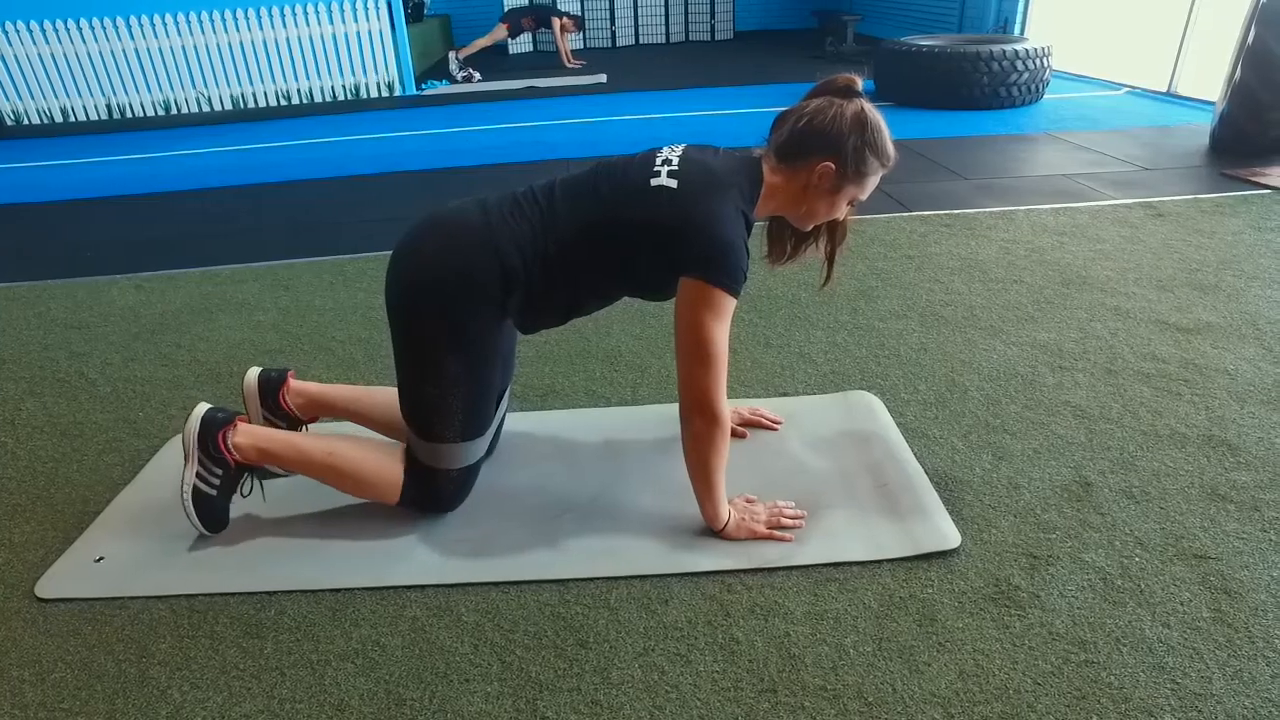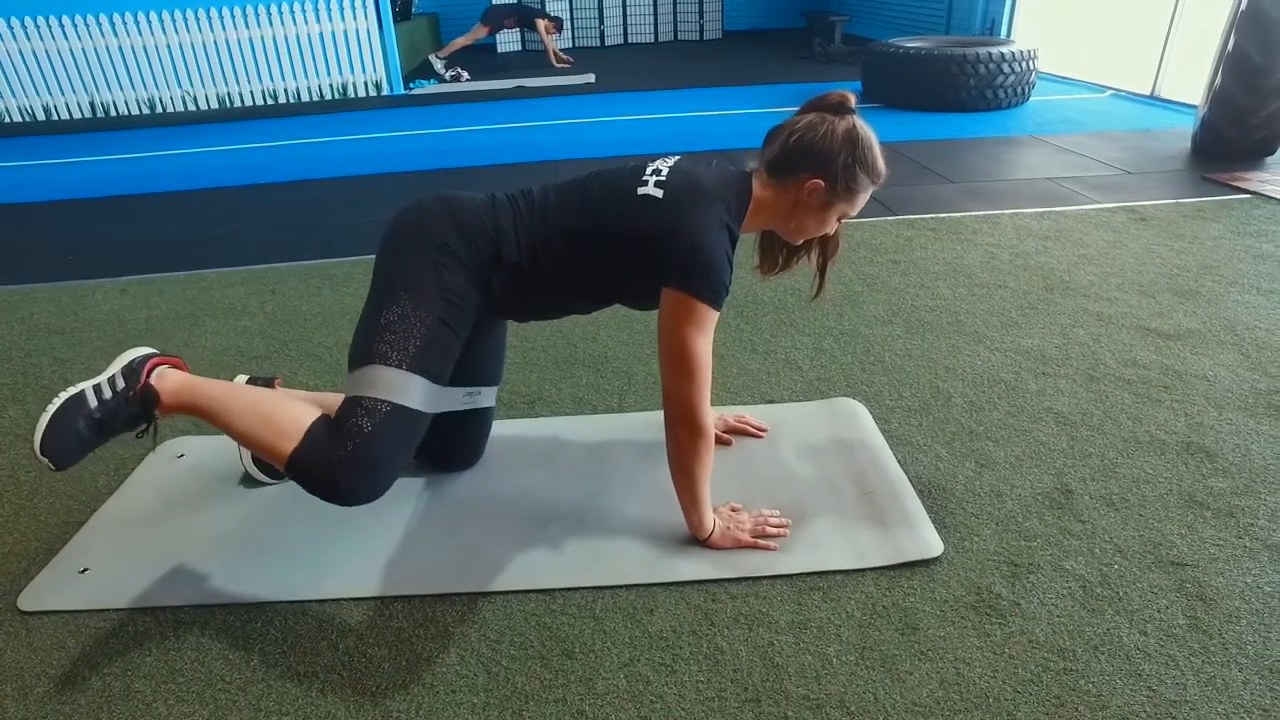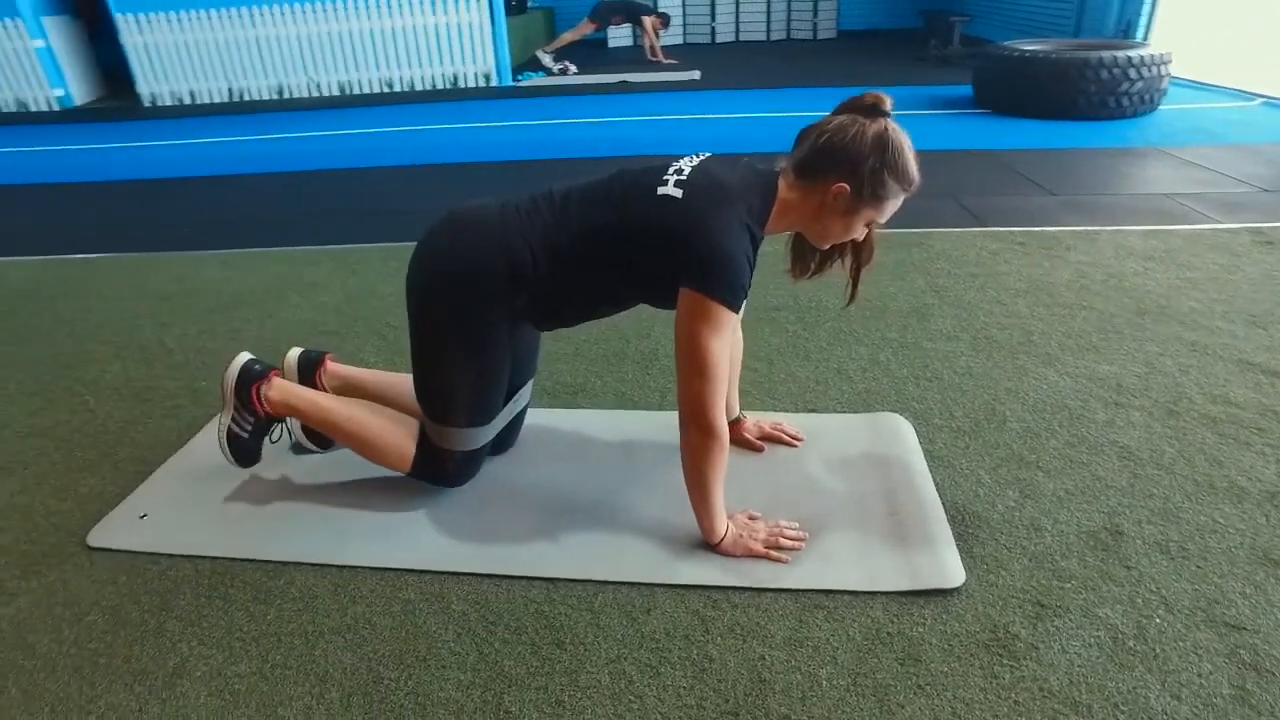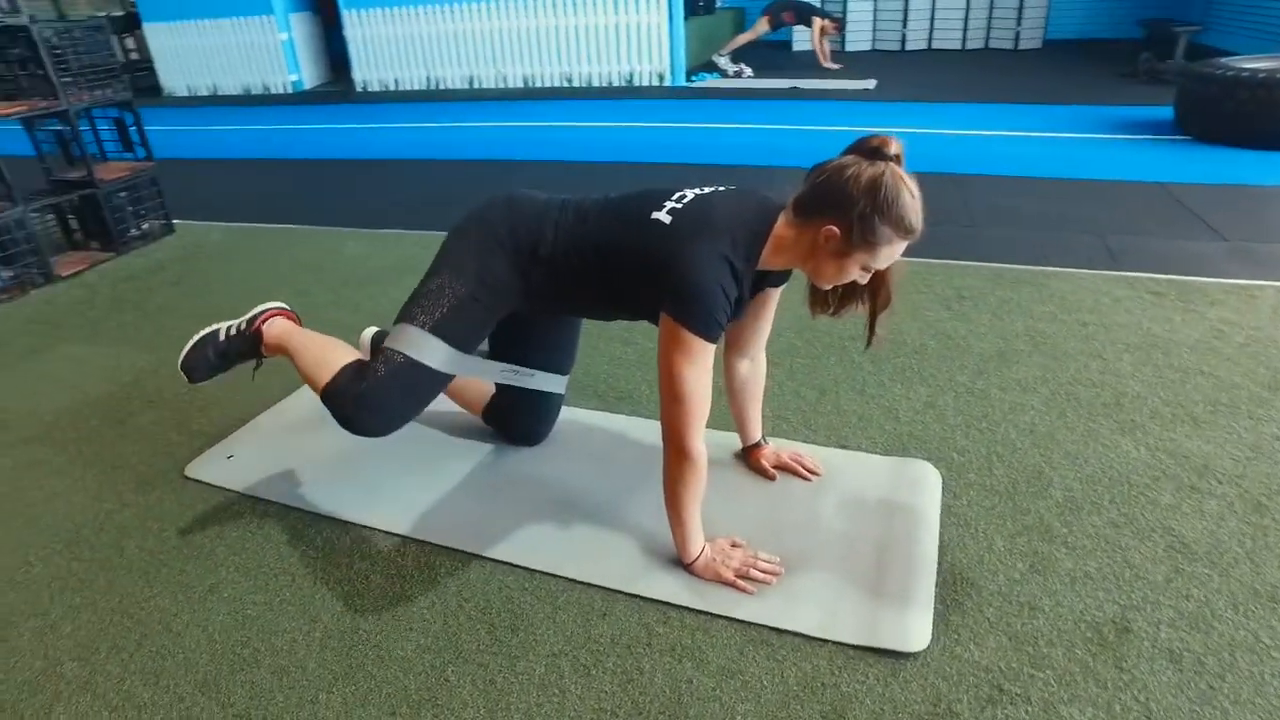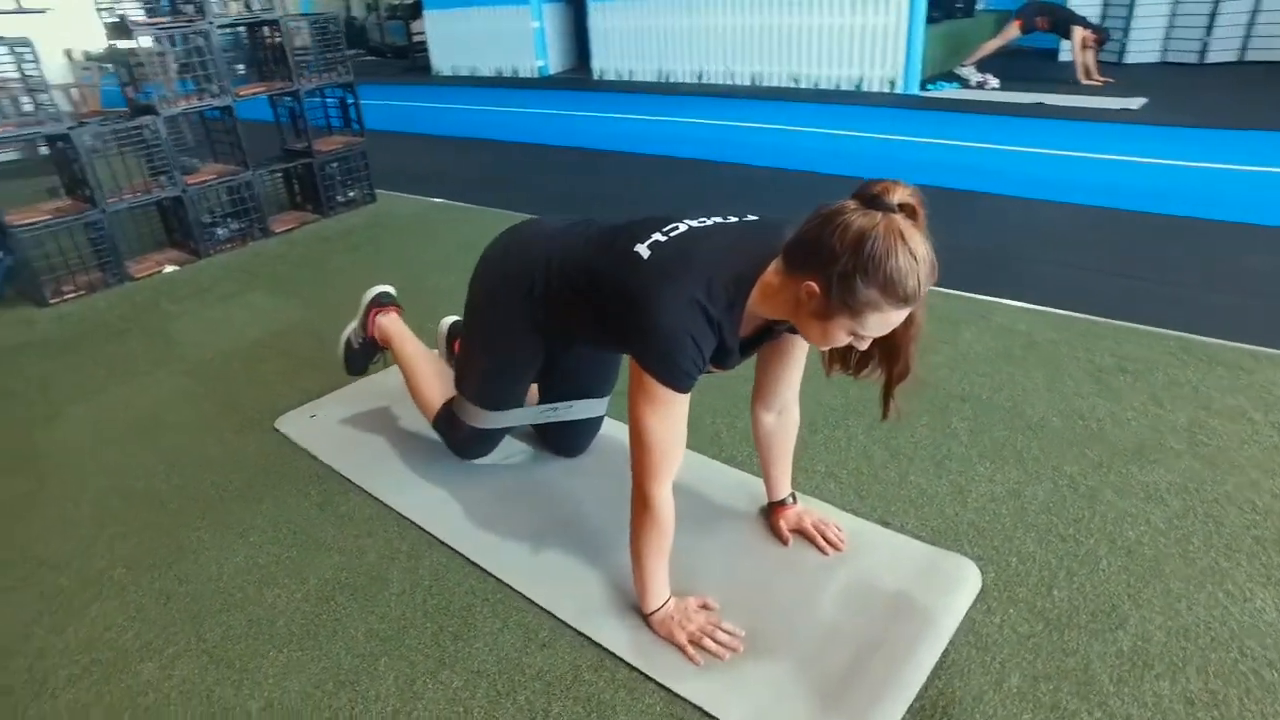
dt=1s
person 1, frame 1
left shoulder: (724, 172)
right shoulder: (717, 227)
right elbow: (701, 404)
left wrist: (714, 410)
right wrist: (719, 515)
left hip: (462, 257)
right hip: (455, 282)
left knee: (465, 430)
right knee: (439, 483)
left ankle: (287, 395)
right ankle: (239, 440)
person 1, frame 2
left shoulder: (719, 187)
right shoulder: (704, 239)
right elbow: (684, 412)
left wrist: (700, 419)
right wrist: (704, 522)
left hip: (467, 260)
right hip: (444, 258)
left knee: (456, 448)
right knee: (354, 466)
left ankle: (270, 395)
right ankle: (159, 384)
person 1, frame 3
left shoulder: (749, 189)
right shoulder: (722, 235)
left elbow: (724, 328)
right elbow: (700, 417)
left wrist: (737, 420)
right wrist: (718, 530)
left hip: (498, 261)
right hip: (469, 276)
left knee: (496, 433)
right knee: (450, 461)
left ankle: (322, 375)
right ankle: (270, 392)
person 1, frame 4
left shoulder: (772, 237)
right shoulder: (708, 266)
left elbow: (745, 355)
right elbow: (683, 438)
left wrist: (755, 442)
right wrist: (693, 551)
left hip: (546, 272)
right hip: (502, 251)
left knee: (525, 426)
right knee: (371, 405)
left ankle: (398, 346)
right ankle: (271, 330)
person 1, frame 5
left shoulder: (792, 270)
right shoulder: (682, 312)
left elbow: (776, 407)
right elbow: (653, 486)
left wrist: (780, 501)
right wrist: (658, 605)
left hip: (581, 290)
right hip: (519, 282)
left knee: (567, 442)
right knee: (472, 437)
left ankle: (466, 342)
right ankle: (384, 321)
